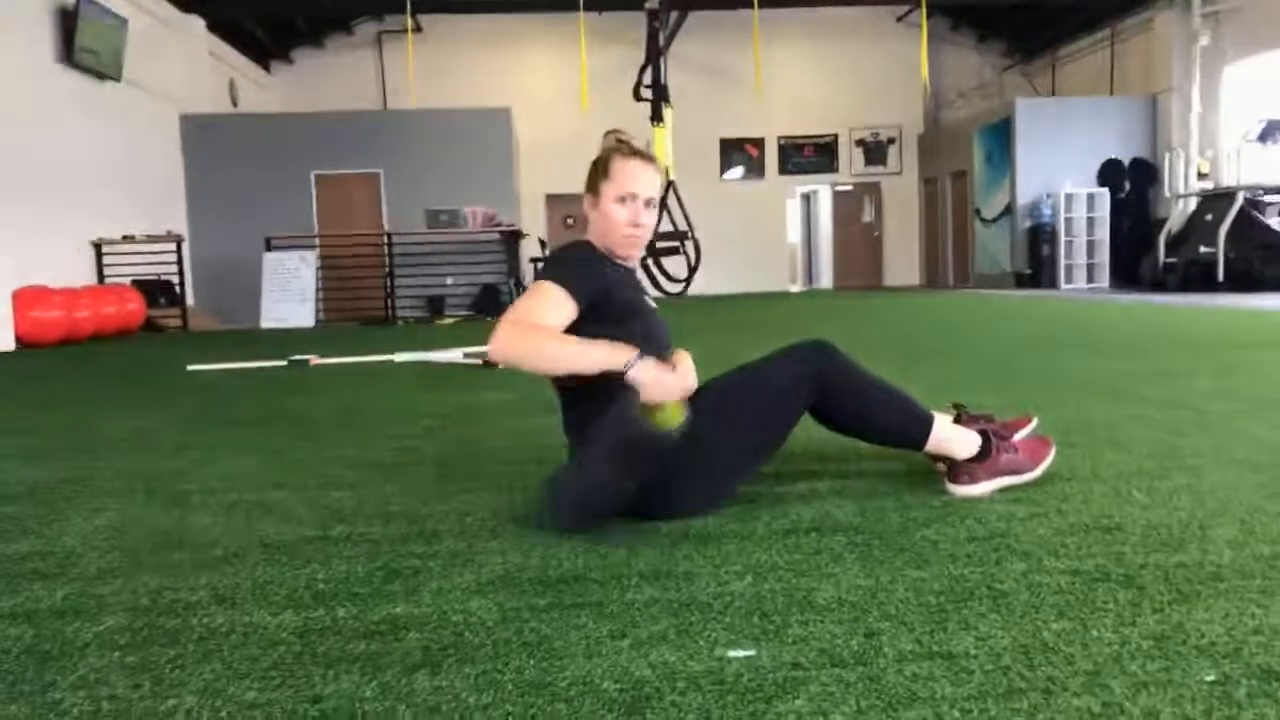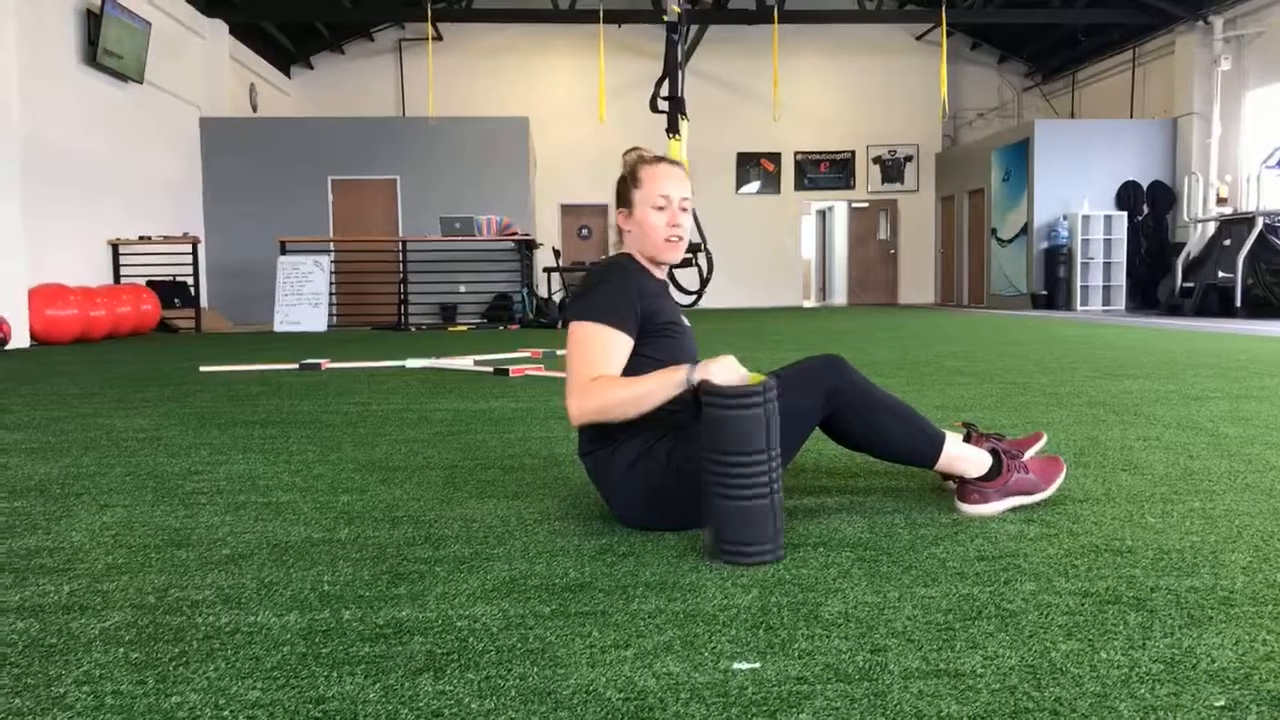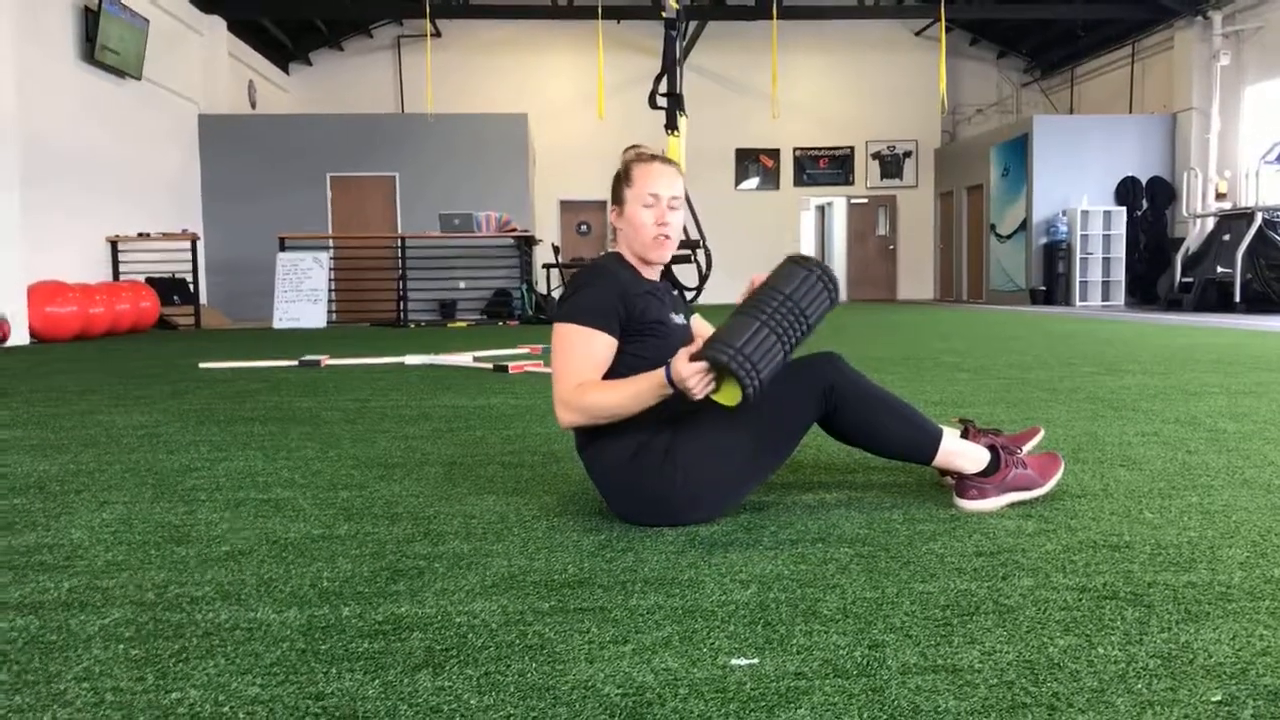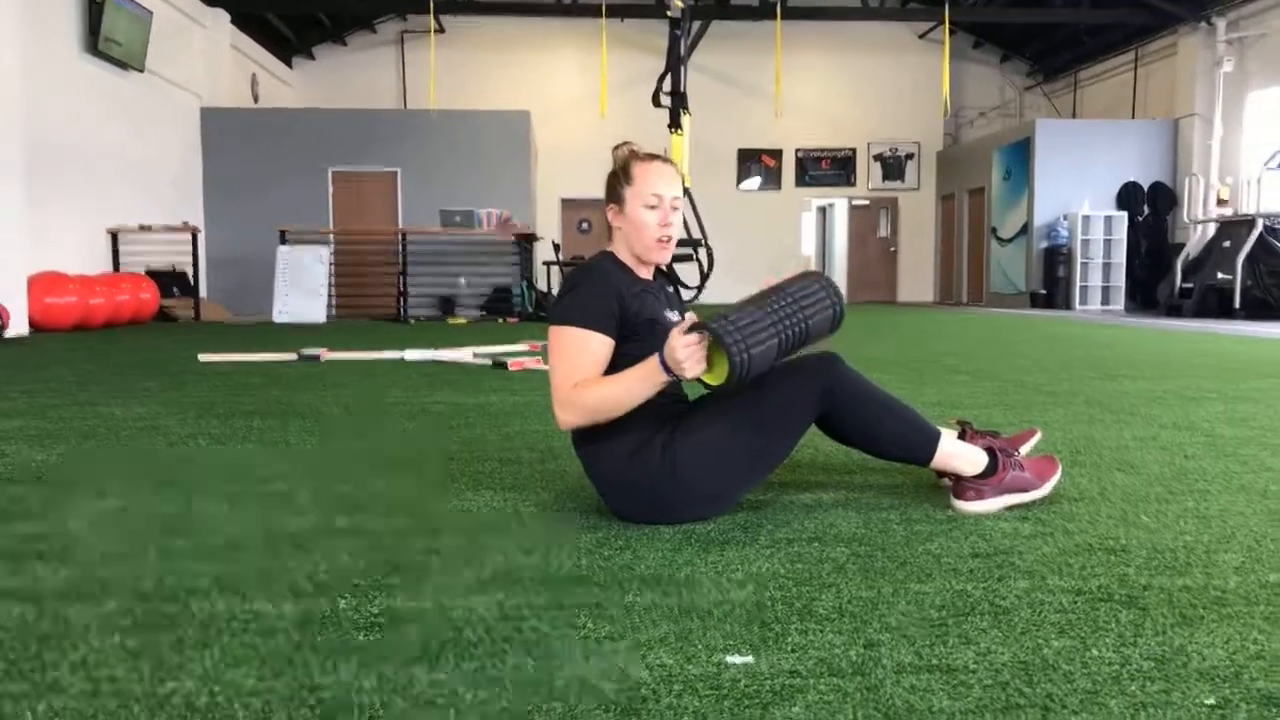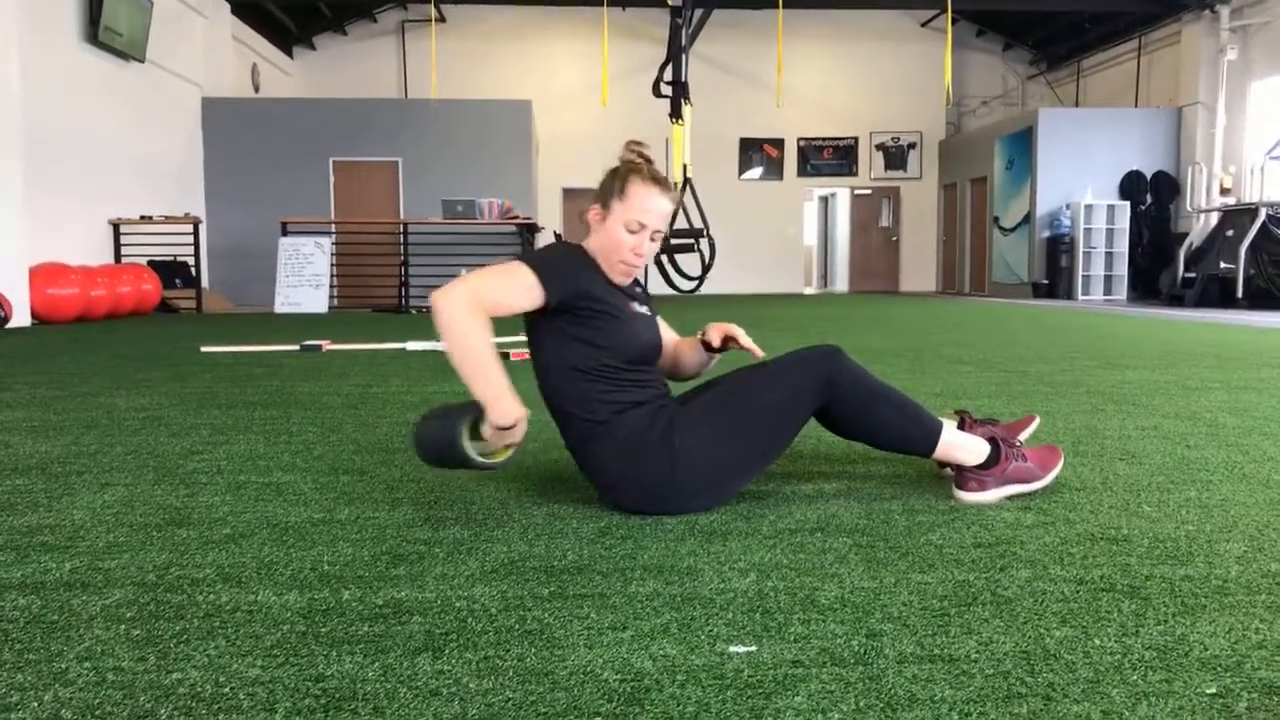
dt=1s
person 1, frame 1
left shoulder: (615, 273)
right shoulder: (581, 266)
right elbow: (507, 340)
left wrist: (673, 362)
right wrist: (629, 359)
left hip: (644, 463)
right hip: (650, 471)
left knee: (805, 375)
right knee: (813, 363)
left ankle: (957, 434)
right ankle: (973, 453)
person 1, frame 2
left shoulder: (646, 285)
right shoulder: (616, 284)
right elbow: (584, 403)
left wrist: (706, 382)
right wrist: (693, 373)
left hip: (663, 465)
right hip: (652, 482)
left knee: (823, 383)
right knee: (826, 379)
left ankle: (966, 451)
right ankle: (982, 473)
person 1, frame 3
left shoulder: (656, 287)
right shoulder: (600, 286)
right elbow: (570, 405)
right wrist: (669, 379)
left hip: (670, 456)
right hip: (650, 479)
left knee: (819, 374)
right knee: (822, 375)
left ankle: (963, 446)
right ankle: (981, 469)
person 1, frame 4
left shoulder: (652, 285)
right shoulder: (595, 286)
left elbow: (710, 358)
right elbow: (570, 408)
right wrist: (664, 366)
left hip: (670, 450)
right hip: (651, 479)
left knee: (816, 376)
right knee: (822, 377)
left ankle: (960, 447)
right ankle: (978, 471)
person 1, frame 5
left shoulder: (623, 287)
right shoulder: (564, 269)
left elbow: (676, 363)
right elbow: (453, 301)
left wrist: (708, 341)
right wrist: (503, 410)
left hip: (659, 440)
right hip: (649, 466)
left knee: (815, 376)
right knee: (823, 369)
left ankle: (962, 437)
right ankle: (980, 460)
